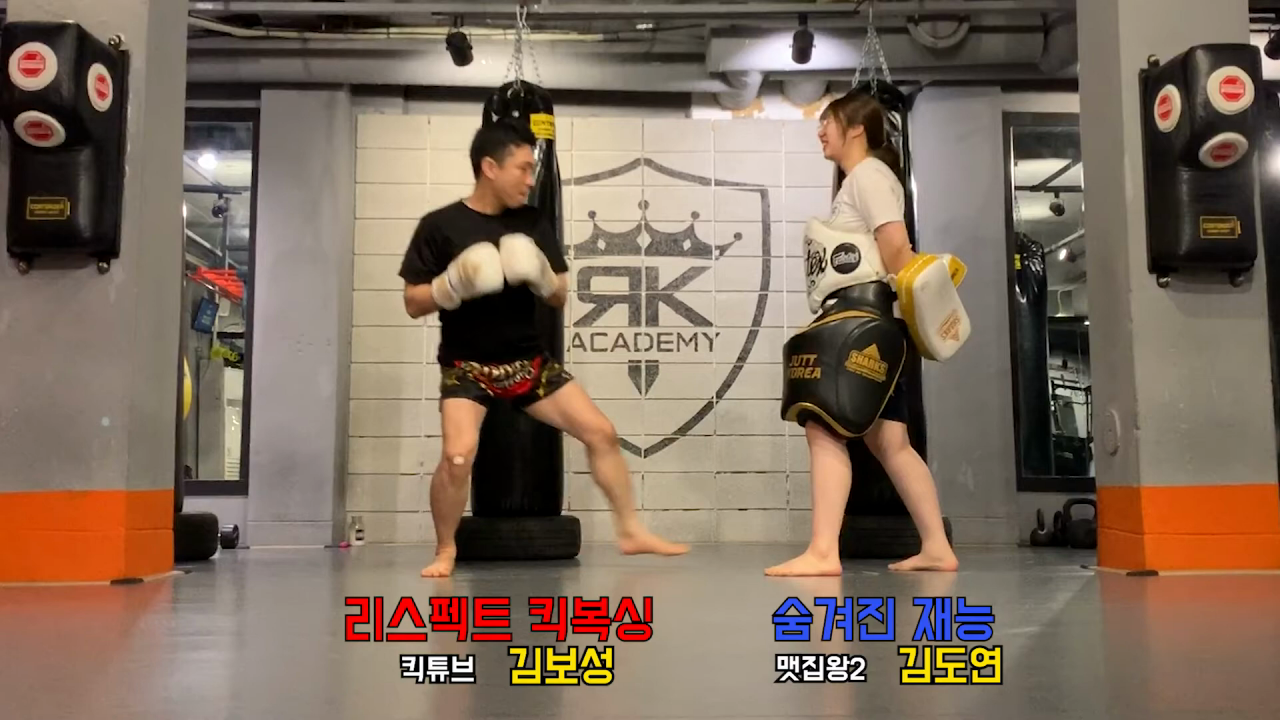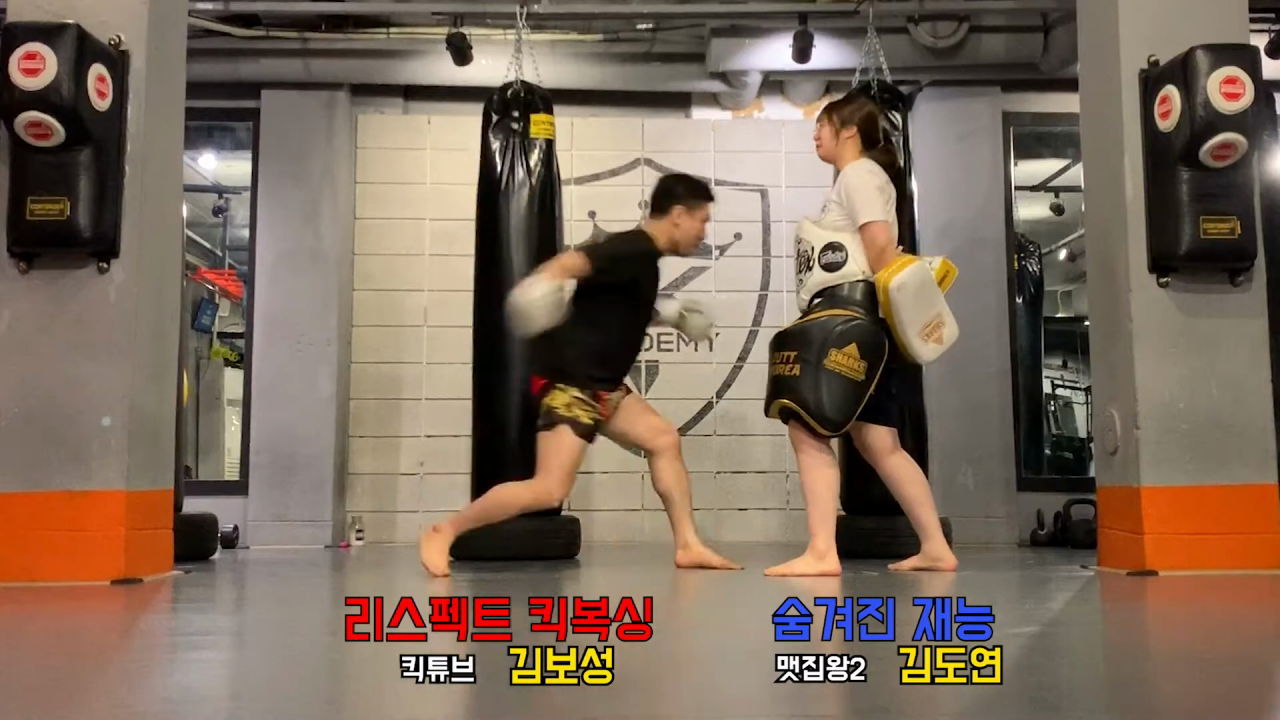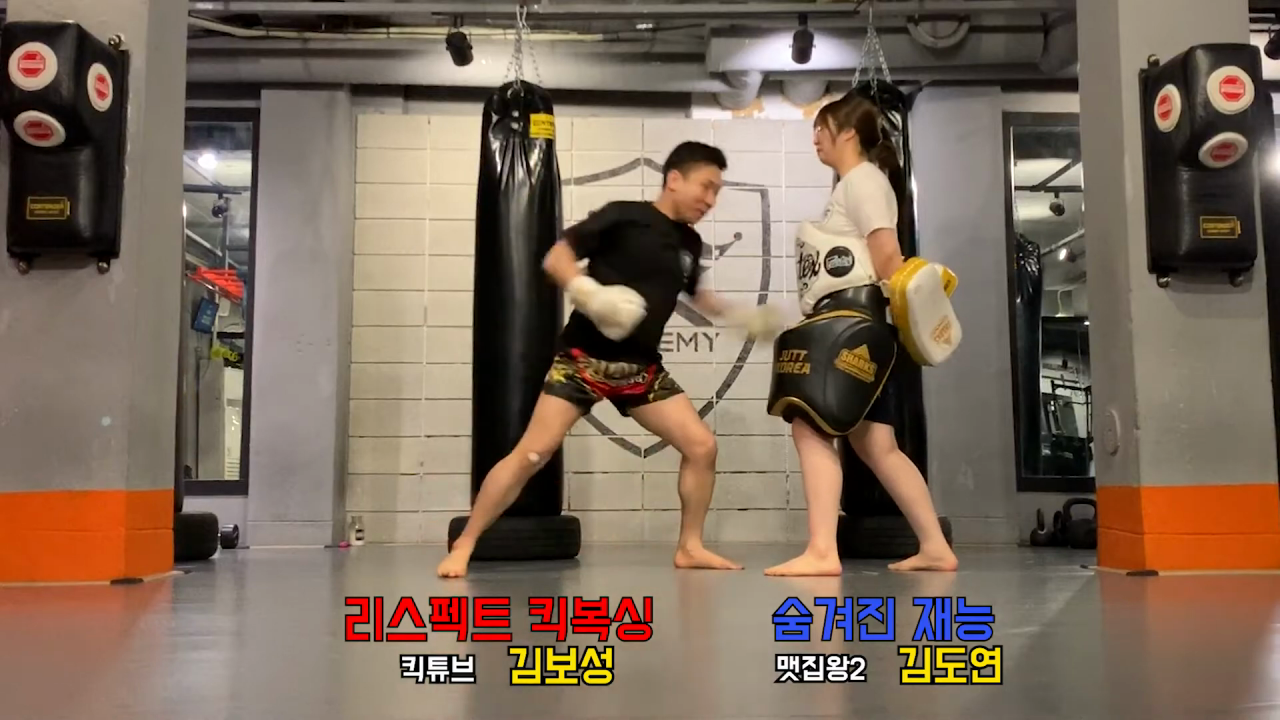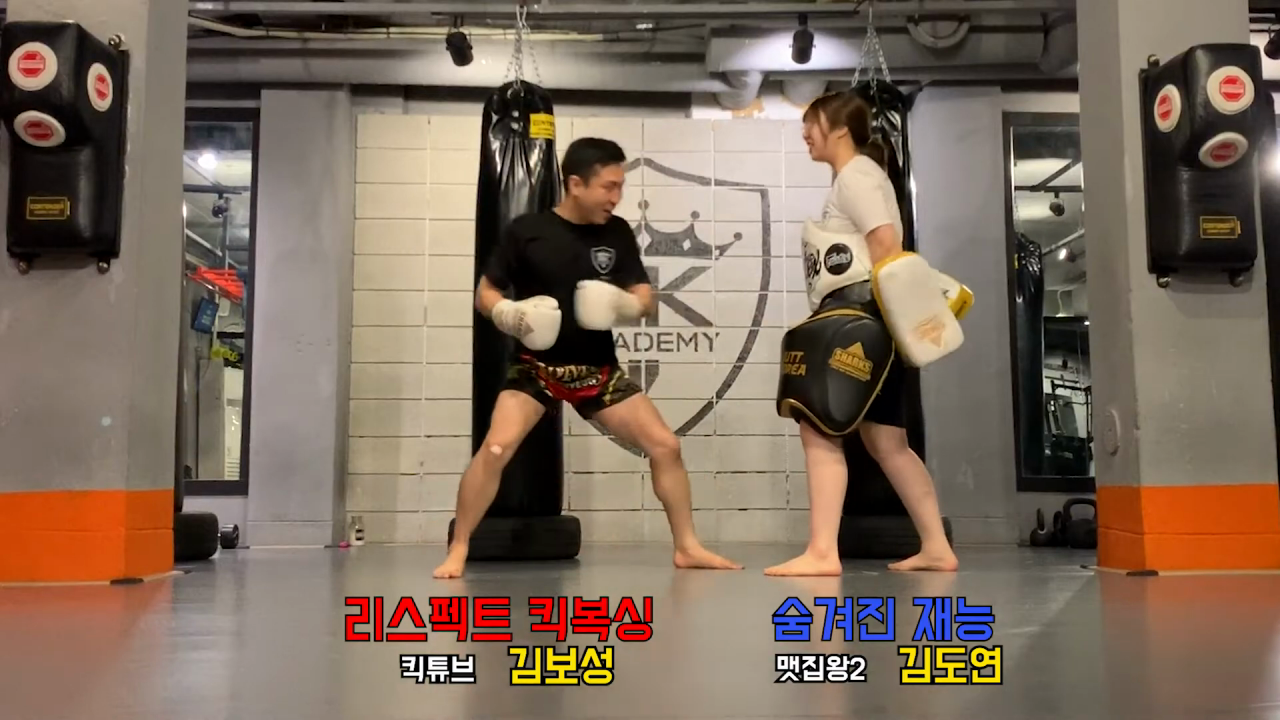
dt=0.4s
person 1, frame 1
left shoulder: (868, 175)
right shoulder: (857, 181)
left elbow: (896, 245)
right elbow: (877, 252)
left hip: (865, 319)
left knee: (824, 427)
right knee: (886, 441)
left ankle: (823, 553)
right ankle: (937, 548)
person 1, frame 2
left shoulder: (858, 174)
right shoulder: (862, 179)
left elbow: (880, 245)
right elbow: (884, 251)
left knee: (808, 428)
right knee: (878, 444)
left ankle: (821, 553)
right ankle: (936, 549)
person 1, frame 3
left shoulder: (861, 180)
right shoulder: (855, 184)
left elbow: (887, 253)
right elbow: (878, 256)
left hip: (852, 321)
left knee: (810, 427)
right knee: (877, 446)
left ankle: (822, 552)
right ankle: (935, 548)
person 1, frame 4
left shoulder: (855, 176)
right shoulder: (856, 177)
left elbow: (886, 247)
left knee: (819, 428)
right knee: (884, 441)
left ankle: (822, 553)
right ankle: (937, 548)
person 2, frame 1
left shoulder: (531, 221)
right shoulder: (439, 226)
left elbow: (561, 291)
right elbow: (414, 299)
left wrist: (540, 275)
right wrist: (453, 284)
left hip: (529, 362)
right hip: (466, 365)
left knee: (601, 433)
right knee: (458, 456)
left ankle: (631, 531)
right ankle: (446, 549)
person 2, frame 2
left shoulder: (638, 254)
right shoulder: (631, 249)
right elbow: (571, 262)
left wrist: (667, 312)
right wrist: (546, 283)
left hip: (601, 384)
right hip: (572, 385)
left knee: (665, 443)
right knee: (549, 491)
left ankle: (688, 546)
right ankle: (443, 535)
person 2, frame 3
left shoulder: (687, 240)
right shoulder: (624, 216)
left elbow: (695, 295)
right elbow: (555, 258)
left wrist: (739, 314)
right wrist: (593, 294)
left hip: (642, 367)
right hip: (584, 358)
left knee: (702, 447)
right knee: (532, 453)
left ankle: (689, 547)
right ankle: (463, 546)
person 2, frame 4
left shoulder: (617, 233)
right shoulder: (526, 231)
left elbow: (644, 297)
right elbow: (487, 295)
left wrist: (620, 304)
right wrist: (513, 316)
left hip: (598, 368)
right hip: (535, 364)
left knee: (665, 446)
right knee: (496, 448)
left ankle: (686, 546)
right ankle: (458, 552)
